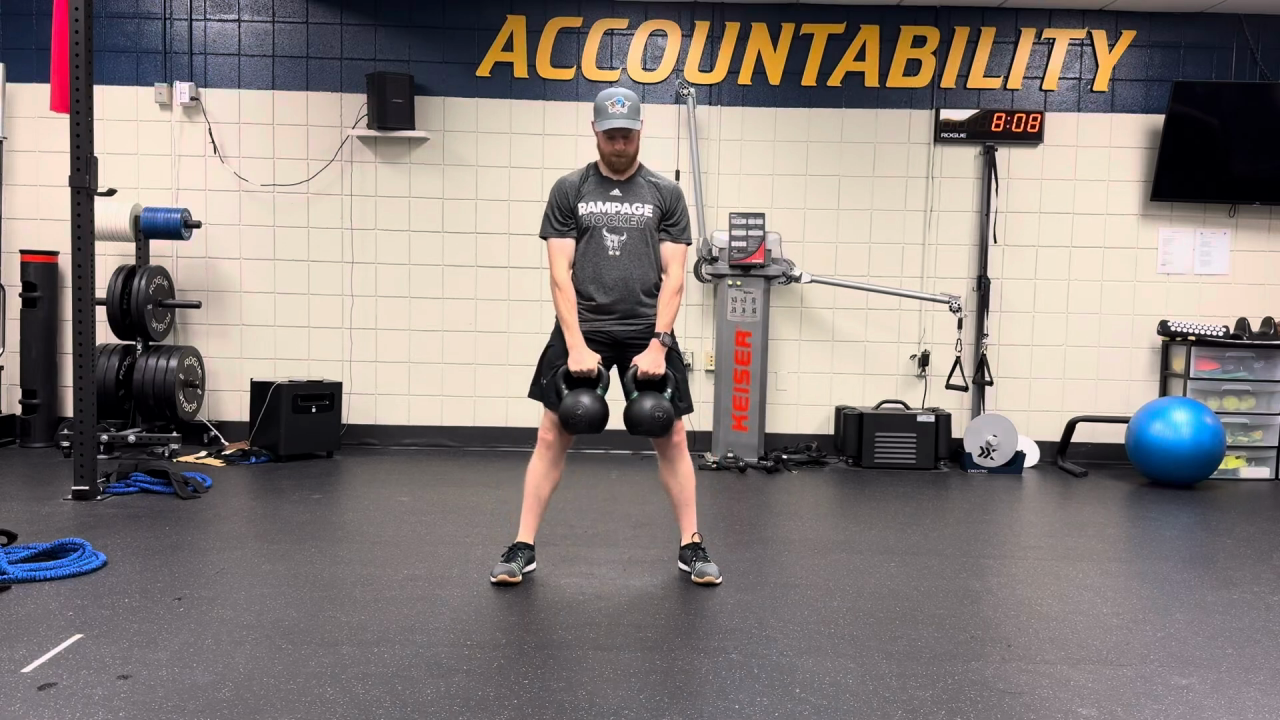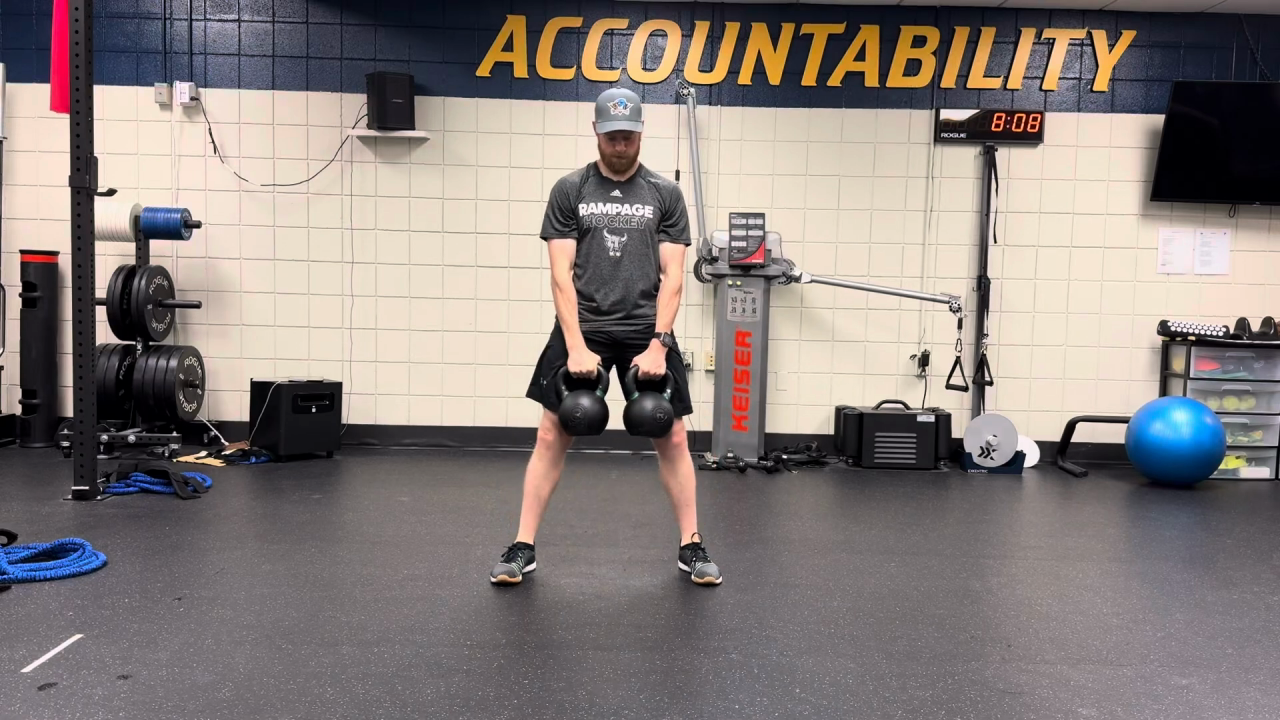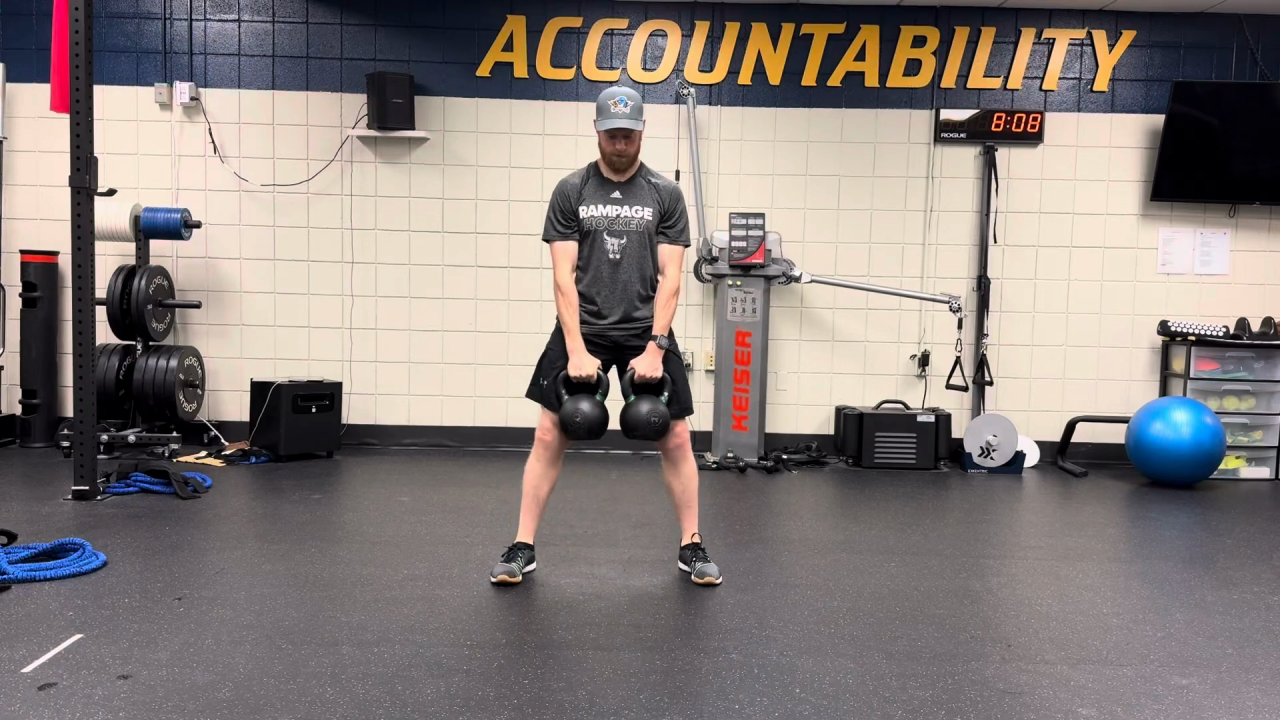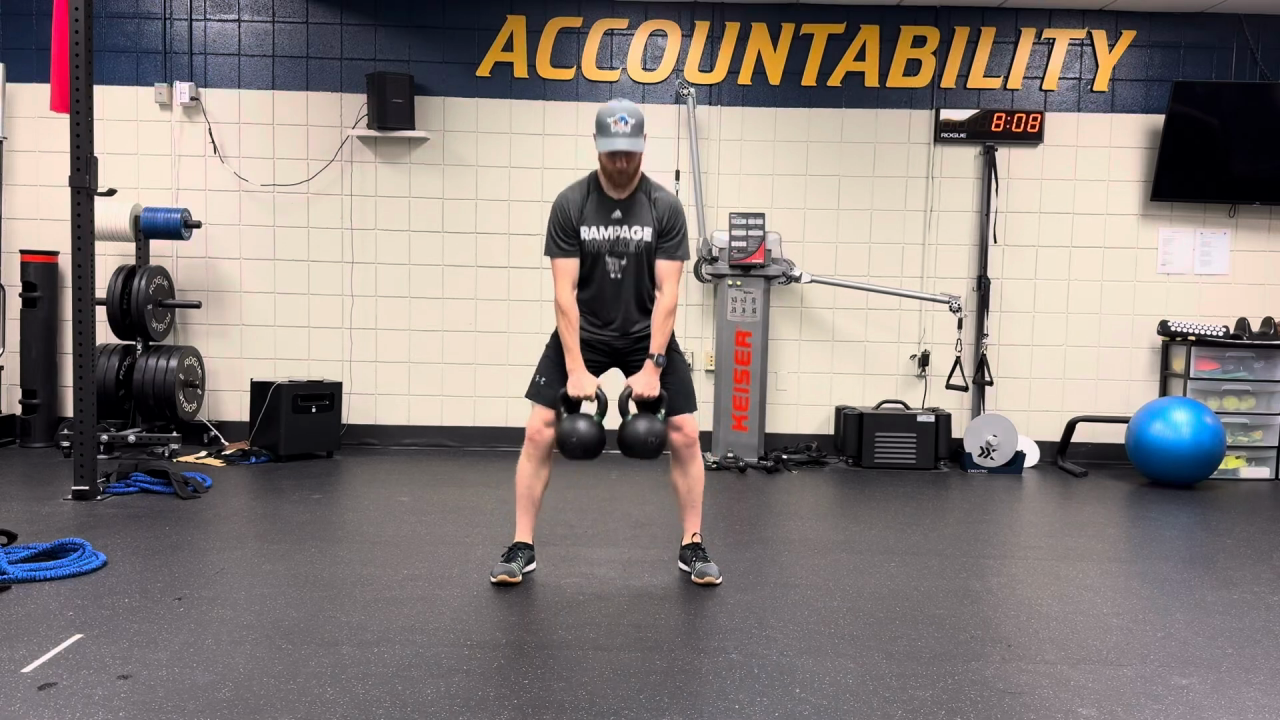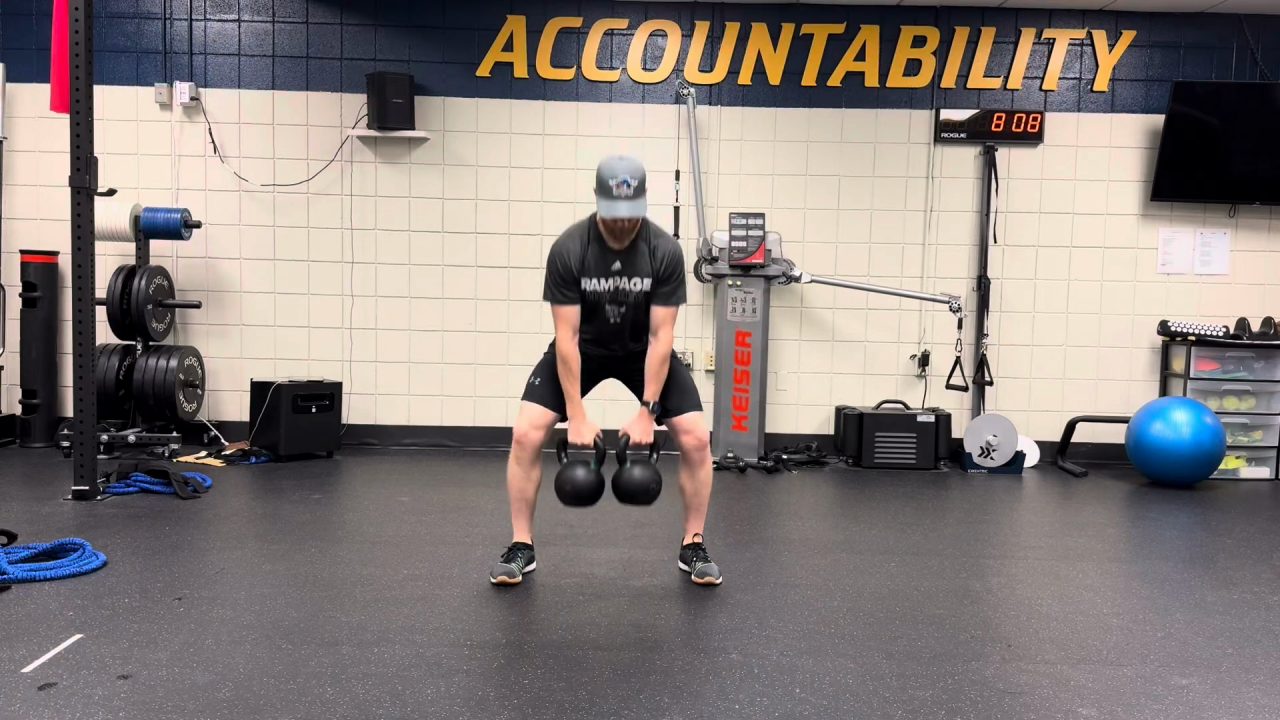
dt=0.2s
person 1, frame 1
left shoulder: (666, 193)
right shoulder: (568, 190)
left elbow: (673, 275)
right elbow: (561, 272)
left wrist: (660, 343)
right wrist: (575, 343)
left hip: (647, 335)
right hip: (583, 332)
left knee: (672, 439)
right knee: (552, 438)
left ankle: (692, 546)
right ankle: (522, 547)
person 1, frame 2
left shoulder: (665, 194)
right shoulder: (569, 190)
left elbow: (672, 276)
right elbow: (562, 273)
left wrist: (659, 342)
right wrist: (576, 344)
left hip: (646, 333)
right hip: (583, 331)
left knee: (672, 439)
right knee: (551, 438)
left ankle: (691, 545)
right ankle: (522, 546)
person 1, frame 3
left shoulder: (666, 194)
right shoulder: (571, 190)
left elbow: (670, 277)
right elbow: (564, 276)
left wrist: (655, 347)
right wrist: (576, 349)
left hip: (646, 333)
right hip: (583, 330)
left knee: (676, 439)
right knee: (548, 437)
left ankle: (692, 546)
right ankle: (522, 547)
person 1, frame 4
left shoulder: (666, 207)
right shoulder: (569, 205)
left elbow: (667, 293)
right elbow: (565, 292)
left wrist: (652, 365)
right wrist: (576, 368)
left hip: (646, 334)
right hip: (583, 332)
left knee: (685, 435)
right knee: (539, 432)
left ankle: (692, 547)
right ankle: (521, 547)
person 1, frame 5
left shoulder: (666, 251)
right shoulder: (568, 249)
left elbow: (660, 336)
right elbow: (567, 338)
left wrist: (647, 411)
right wrist: (576, 415)
left hip: (642, 349)
right hip: (584, 348)
left knee: (695, 438)
right knee: (526, 434)
left ankle: (693, 547)
right ankle: (521, 547)
